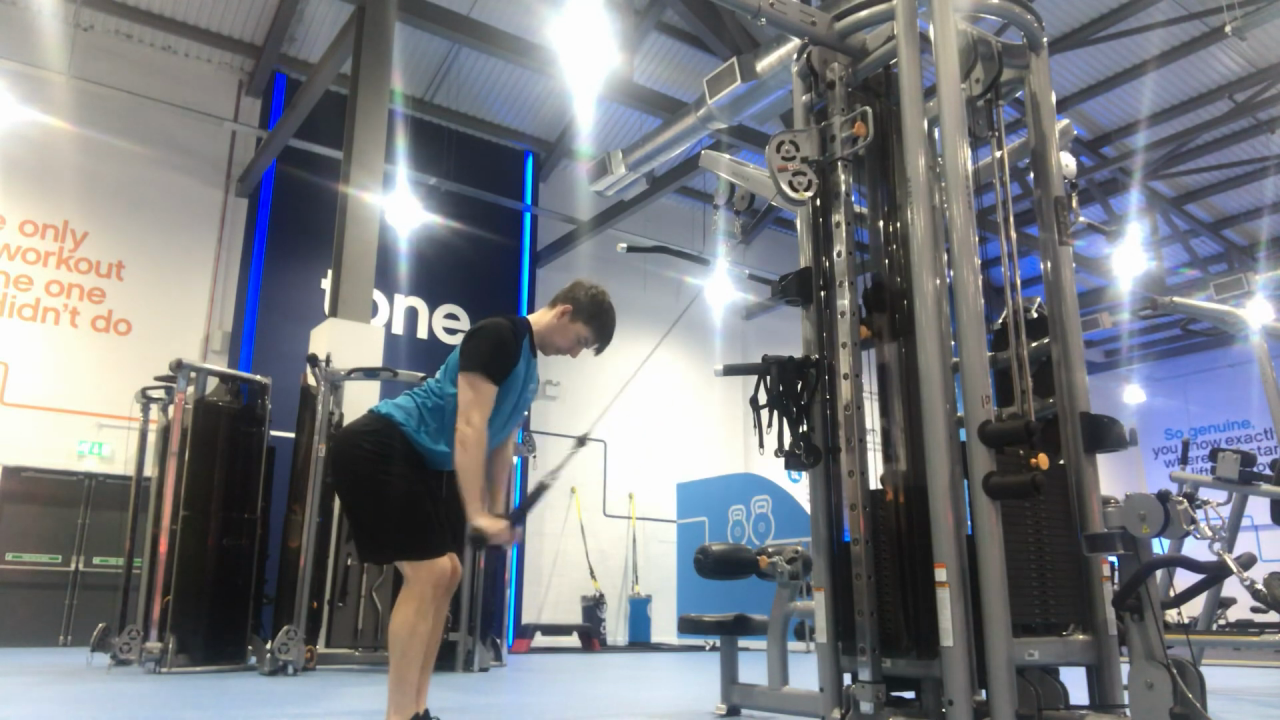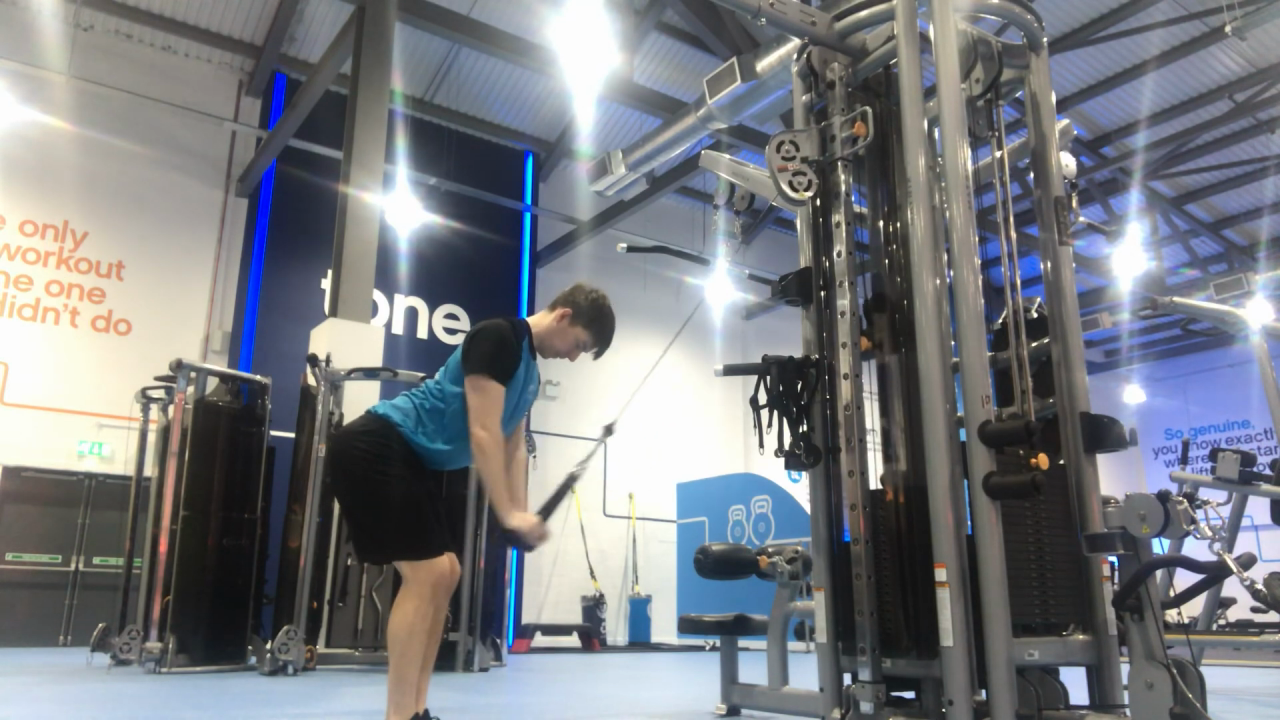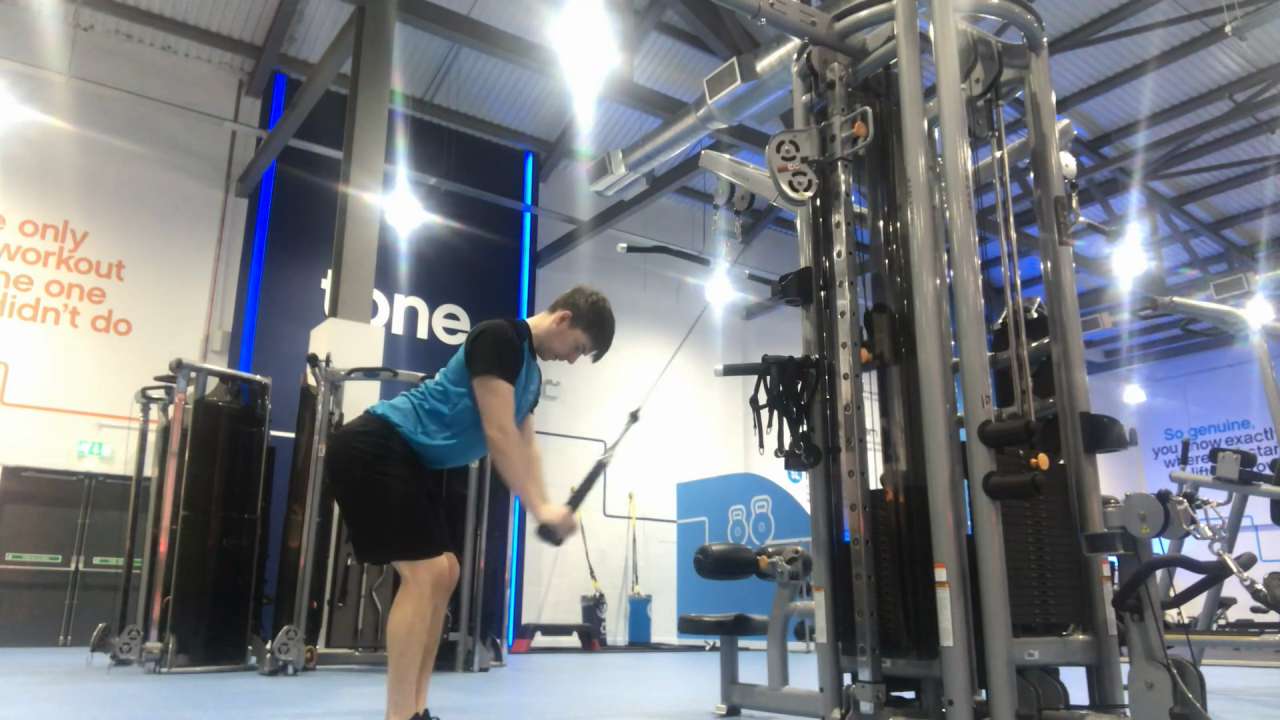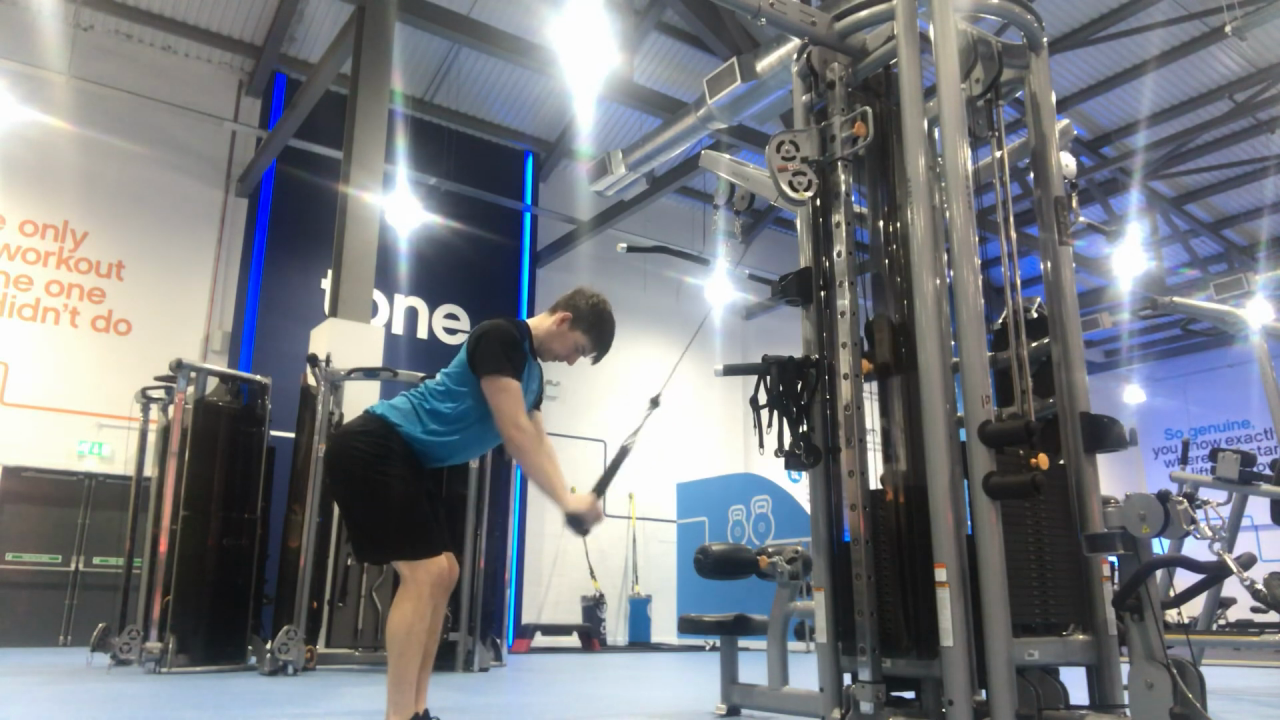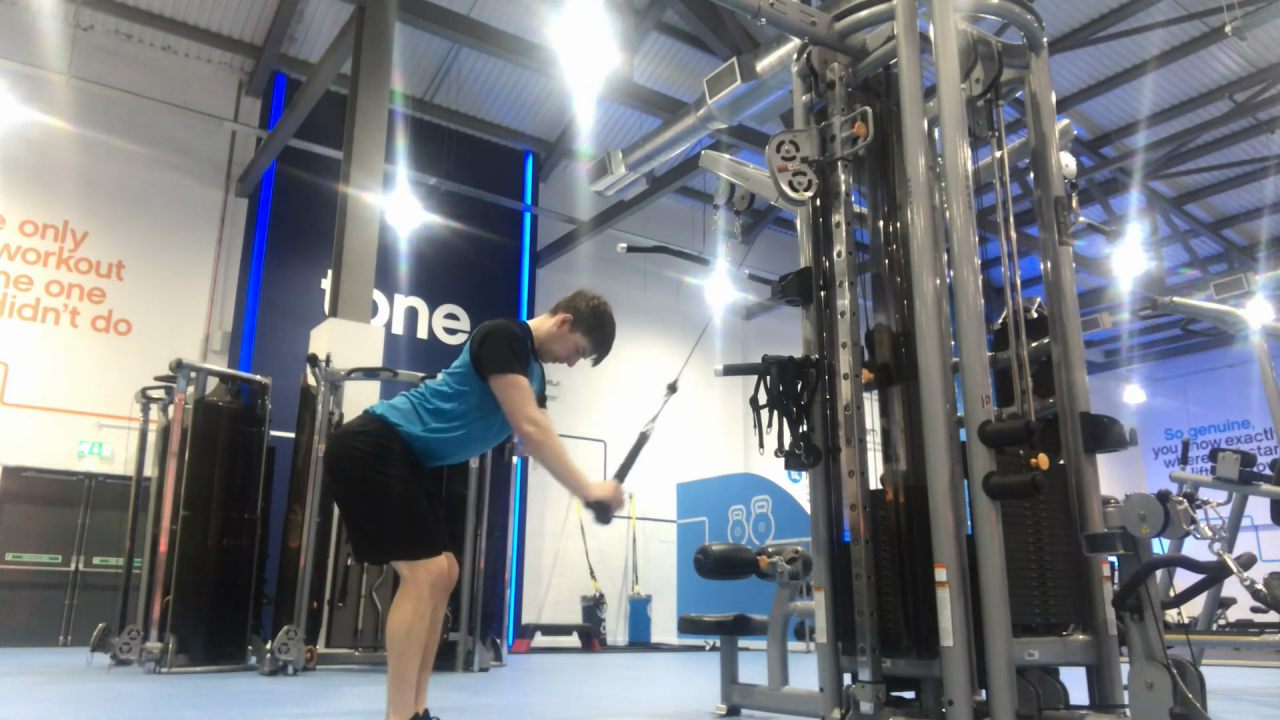
dt=0.1s
person 1, frame 1
left shoulder: (529, 368)
right shoulder: (498, 335)
left elbow: (500, 443)
right elbow: (469, 427)
left wrist: (498, 513)
right wrist: (478, 513)
left hip: (413, 461)
right hip: (377, 448)
left knee: (446, 572)
right knee: (427, 573)
person 1, frame 2
left shoulder: (530, 371)
right shoulder: (499, 337)
left elbow: (513, 446)
right elbow: (483, 430)
left wrist: (521, 510)
right wrist: (508, 513)
left hip: (413, 461)
right hip: (375, 449)
left knee: (444, 573)
right knee: (427, 573)
person 1, frame 3
left shoulder: (531, 372)
right shoulder: (499, 337)
left elbow: (524, 444)
right elbow: (499, 433)
left wrist: (549, 507)
right wrist: (539, 507)
left hip: (411, 460)
right hip: (373, 448)
left knee: (442, 573)
right knee: (425, 573)
person 1, frame 4
left shoulder: (532, 373)
right shoulder: (501, 337)
left elbow: (536, 443)
right elbow: (513, 430)
left wrist: (567, 498)
right wrist: (565, 499)
left hip: (411, 460)
right hip: (373, 449)
left knee: (442, 573)
right knee: (425, 572)
person 1, frame 5
left shoulder: (531, 371)
right shoulder: (503, 337)
left elbow: (542, 438)
right elbow: (529, 429)
left wrist: (588, 489)
right wrist: (587, 489)
left hip: (409, 461)
right hip: (372, 448)
left knee: (442, 572)
right knee: (425, 573)
